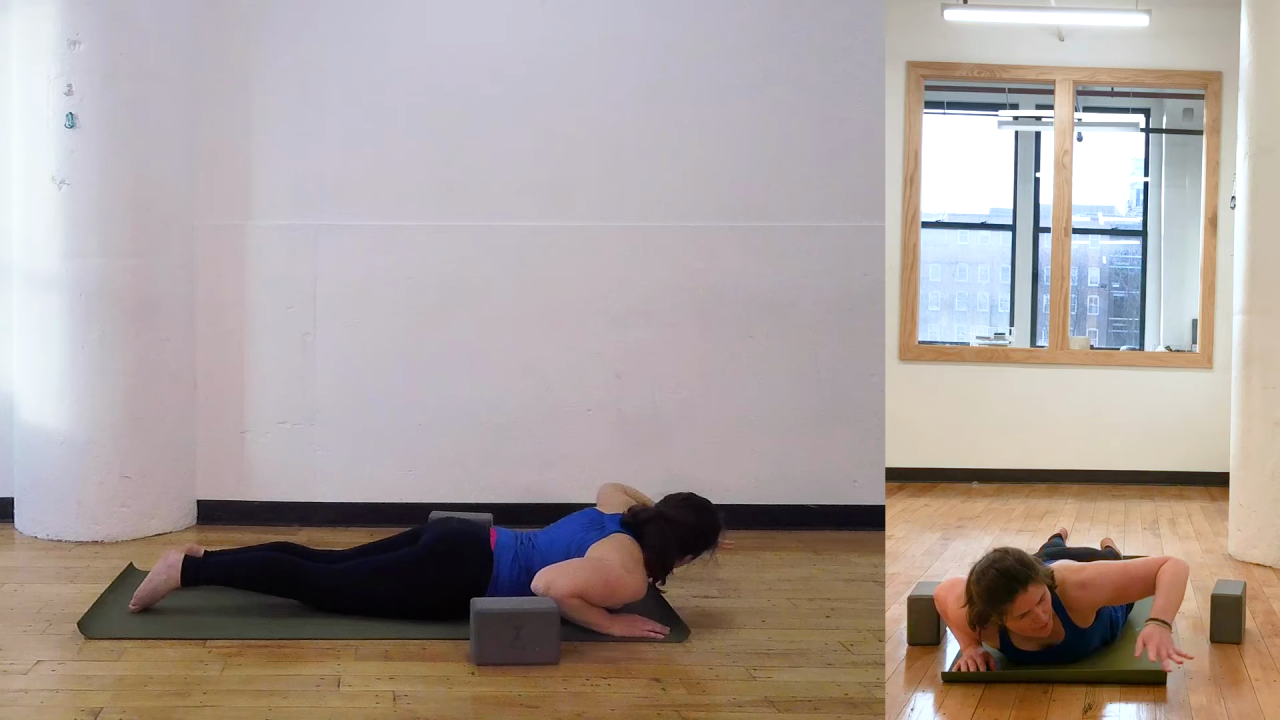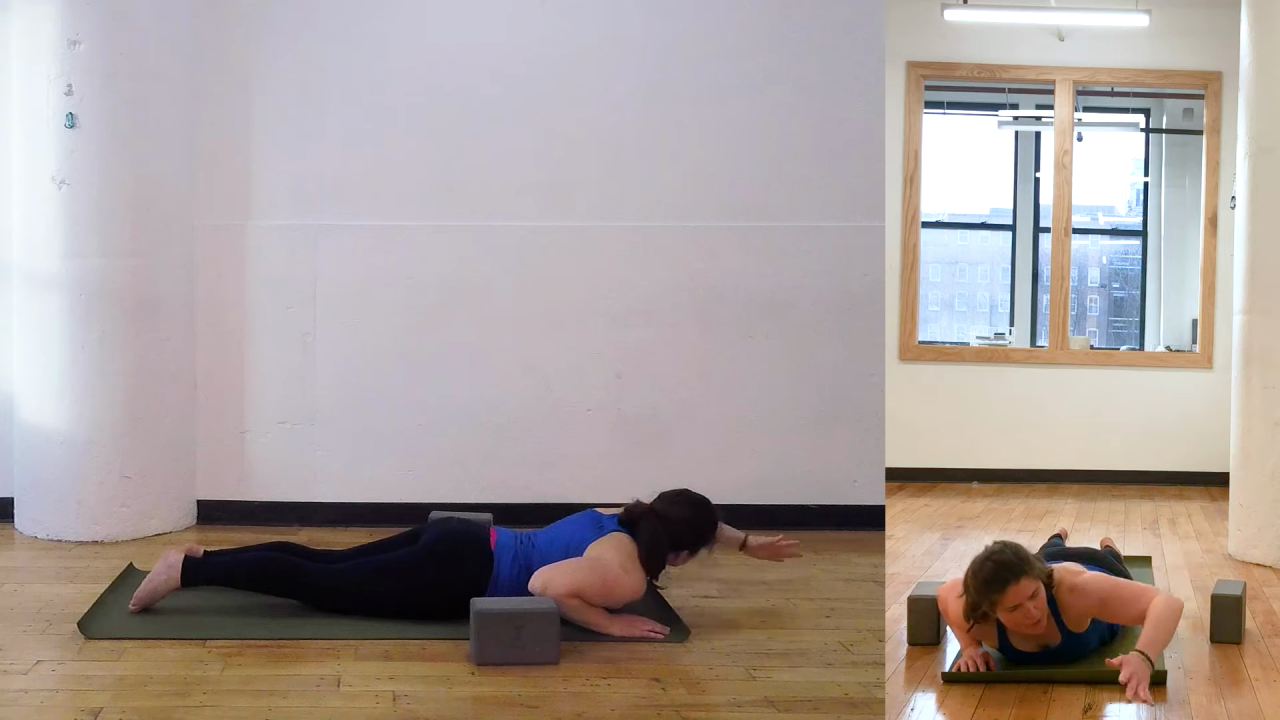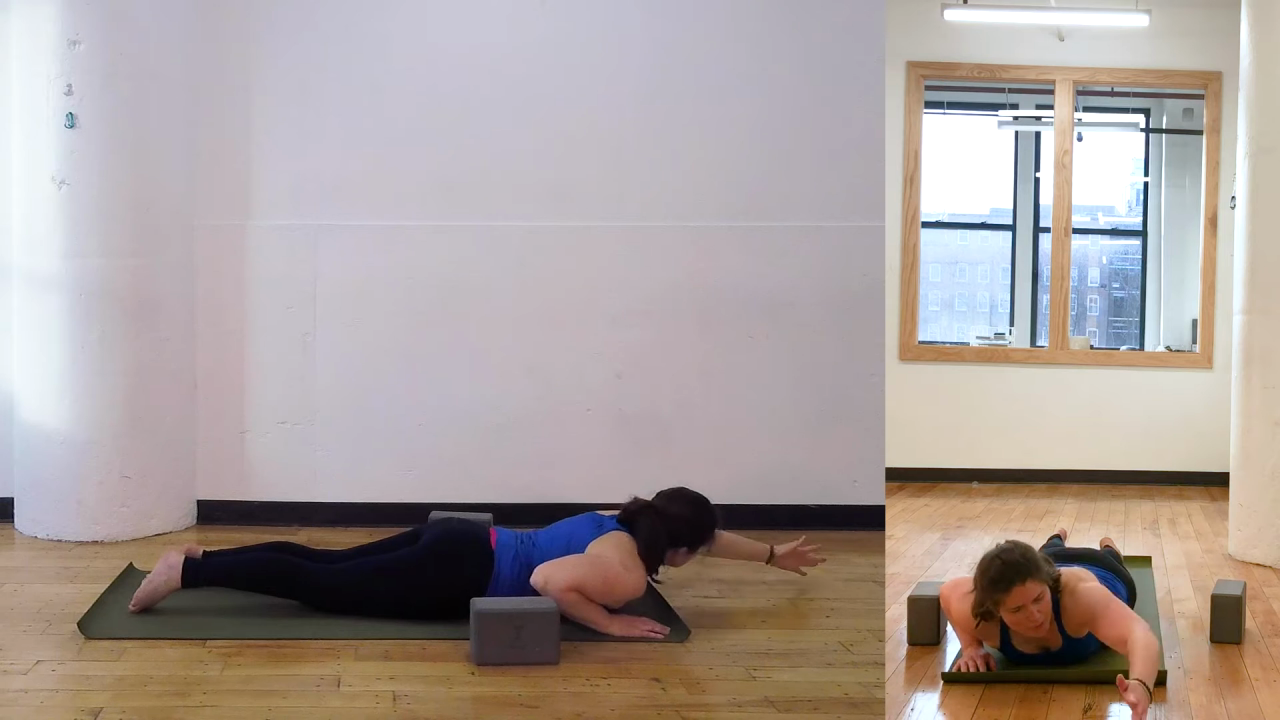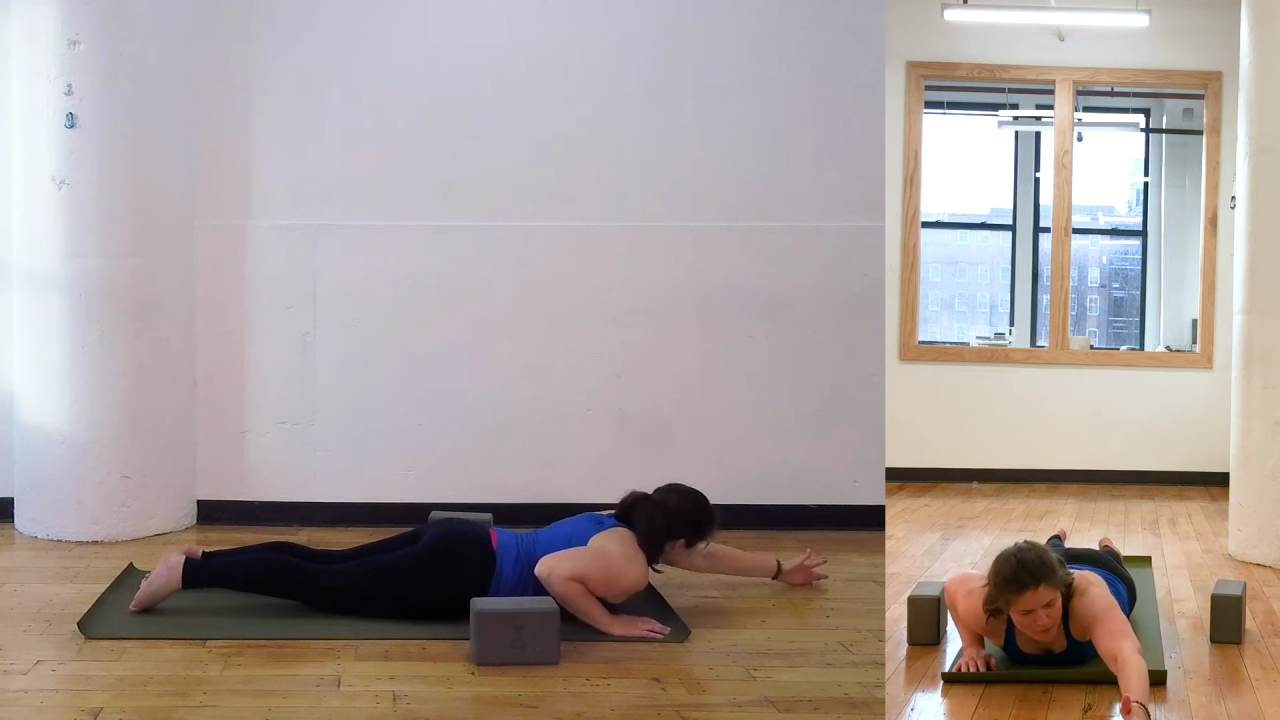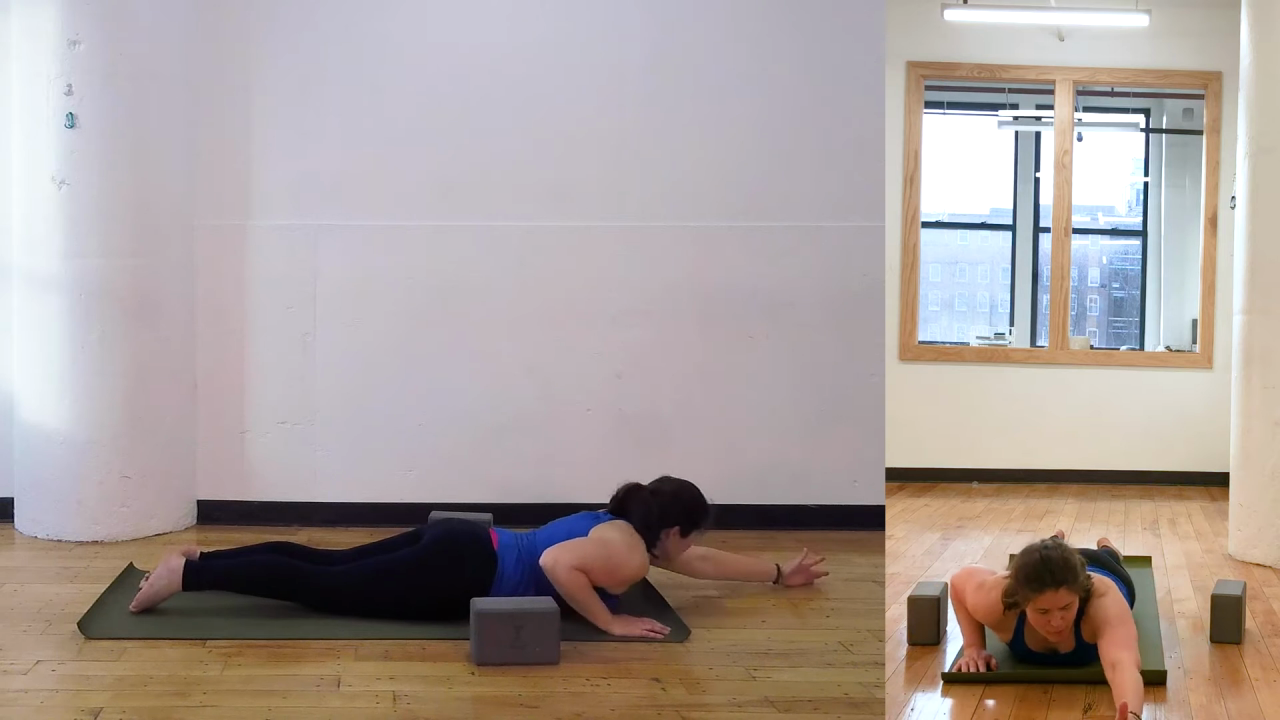
dt=0.2s
person 1, frame 1
left shoulder: (627, 516)
right shoulder: (628, 580)
left elbow: (616, 486)
right elbow: (545, 585)
left wrist: (687, 531)
right wrist: (608, 625)
left hip: (459, 543)
right hip: (454, 579)
left knee: (319, 563)
right knee: (319, 586)
left ankle: (196, 559)
right ankle: (184, 573)
person 1, frame 2
left shoulder: (629, 519)
right shoulder: (628, 578)
left elbow: (683, 517)
right elbow: (545, 584)
left wrist: (749, 542)
right wrist: (610, 624)
left hip: (461, 542)
right hip: (457, 574)
left knee: (322, 562)
right knee: (320, 585)
left ankle: (199, 558)
right ankle: (188, 571)
person 1, frame 3
left shoulder: (630, 522)
right shoulder: (628, 576)
left elbow: (695, 535)
right elbow: (549, 580)
left wrist: (771, 553)
right wrist: (610, 624)
left hip: (460, 543)
right hip: (460, 572)
left knee: (322, 562)
right knee: (318, 586)
left ankle: (199, 558)
right ankle: (187, 573)
person 1, frame 4
left shoulder: (626, 524)
right shoulder: (629, 568)
left elbow: (700, 555)
right elbow: (553, 572)
left wrist: (779, 569)
right wrist: (609, 622)
left hip: (458, 545)
right hip: (460, 574)
left knee: (323, 562)
right knee: (319, 585)
left ankle: (198, 559)
right ankle: (187, 573)
person 1, frame 5
left shoulder: (623, 525)
right shoulder: (629, 554)
left elbow: (700, 562)
right elbow: (555, 562)
left wrist: (779, 573)
right wrist: (609, 621)
left hip: (459, 546)
right hip: (462, 573)
left knee: (324, 563)
right knee: (321, 587)
left ankle: (200, 558)
right ankle: (187, 574)
person 2, frame 1
left shoulder: (1078, 585)
right shoulder: (976, 613)
left elbow: (1173, 566)
right elbow: (943, 593)
left wrist: (1159, 623)
right wrist: (969, 645)
left hip: (1101, 608)
left ankle: (1109, 553)
right ankle: (1059, 539)
person 2, frame 2
left shoulder: (1076, 586)
right shoulder: (975, 615)
left elbow: (1167, 603)
right elbow: (946, 594)
left wrist: (1143, 656)
right wrist: (970, 645)
left ankle: (1108, 552)
right ankle: (1059, 541)
person 2, frame 3
left shoulder: (1079, 592)
right shoulder: (976, 612)
left elbow: (1139, 635)
right elbow: (949, 591)
left wrist: (1139, 686)
right wrist: (970, 647)
left ankle: (1109, 548)
right ankle: (1058, 539)
person 2, frame 4
left shoulder: (1088, 594)
right shoulder: (986, 608)
left elbow: (1126, 653)
right elbow: (953, 586)
right wrist: (971, 646)
left ankle: (1107, 547)
right ankle: (1057, 541)
person 2, frame 5
left shoulder: (1103, 599)
right shoulder: (996, 600)
left elbow: (1123, 665)
right elbow: (959, 581)
right wrist: (973, 646)
left ankle: (1106, 549)
right ankle: (1057, 540)
